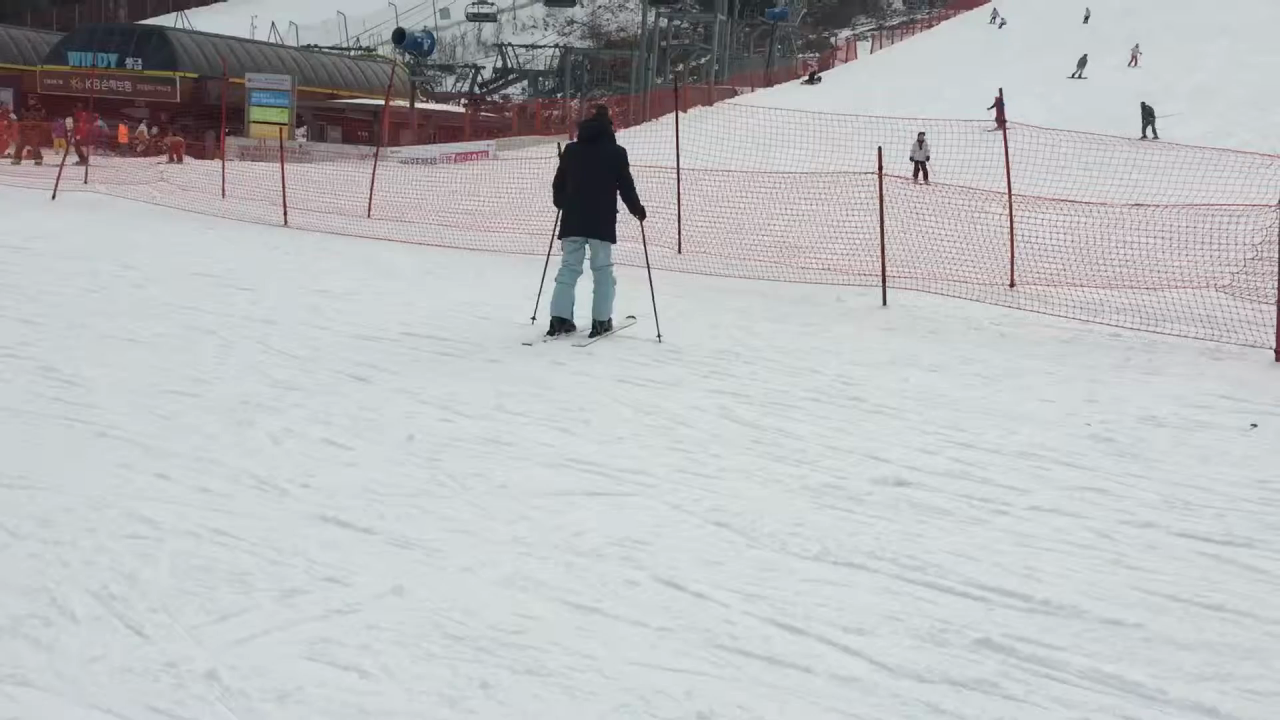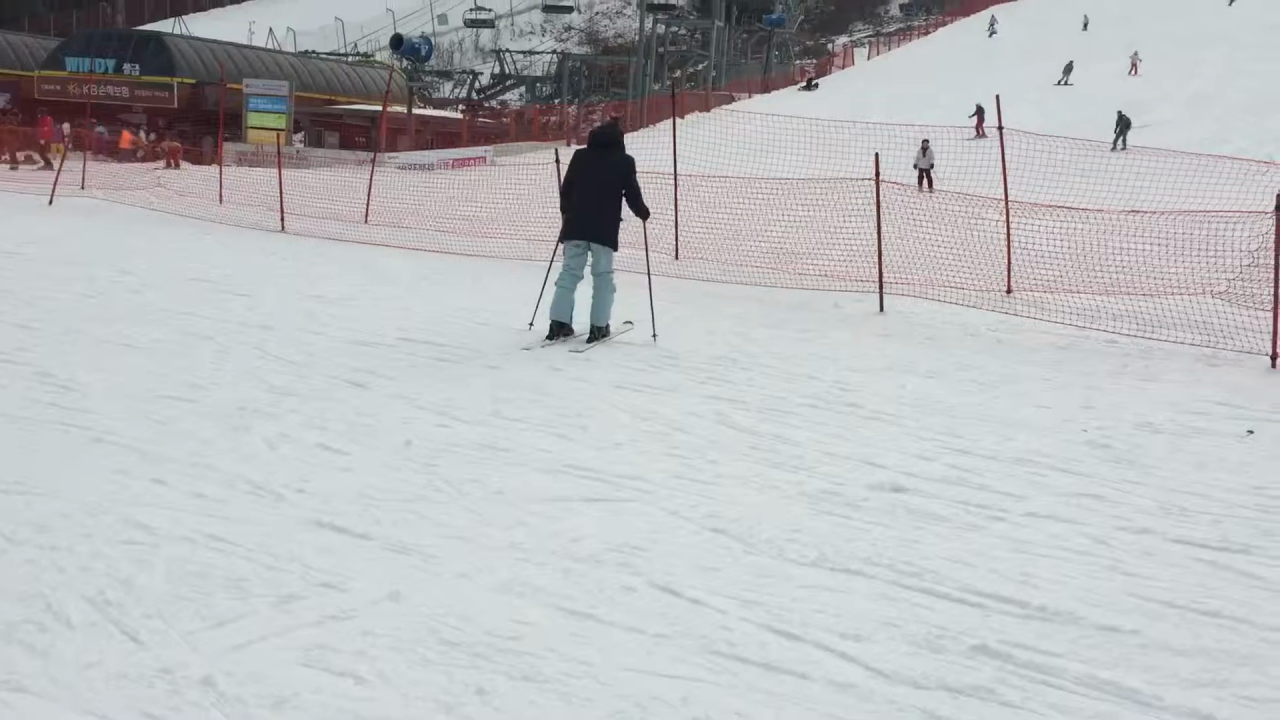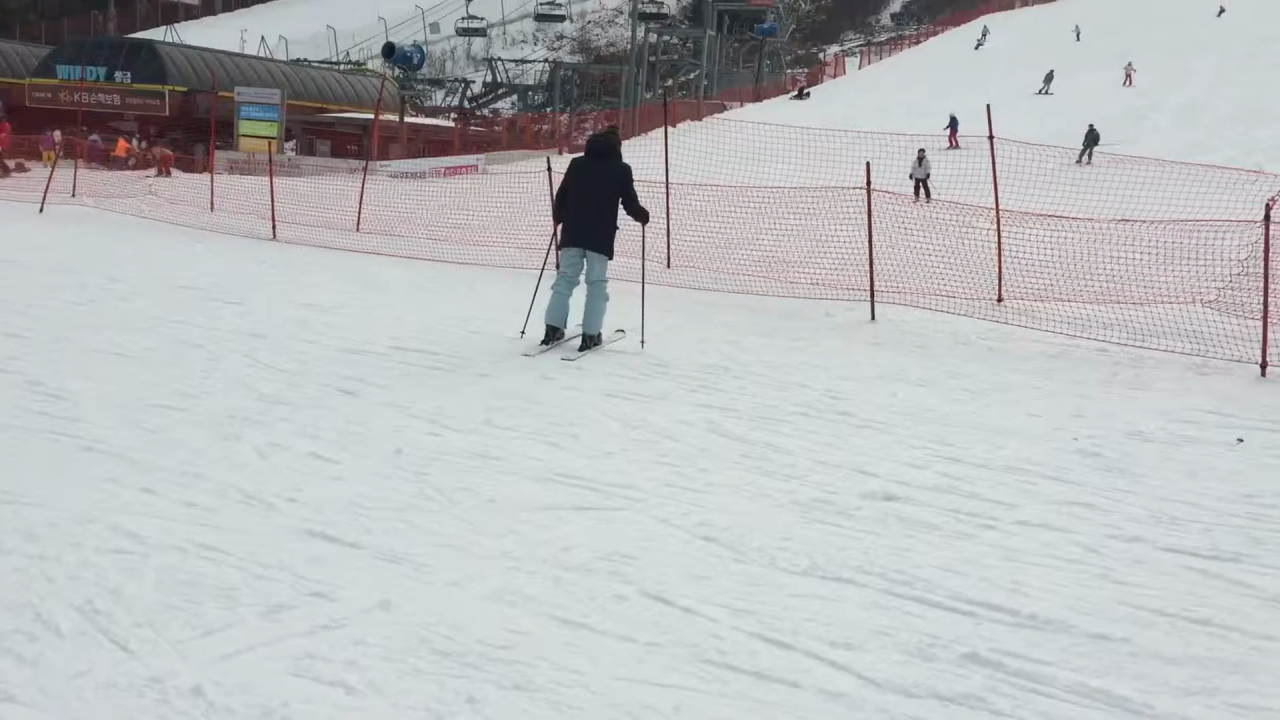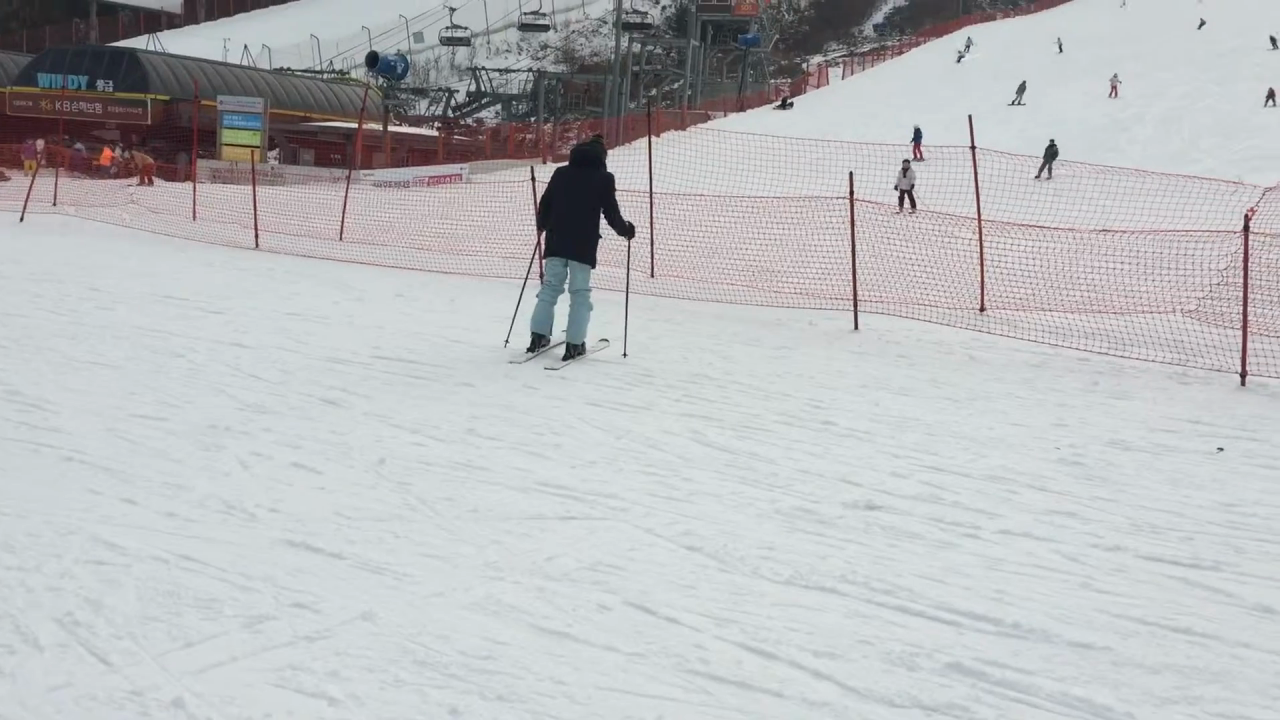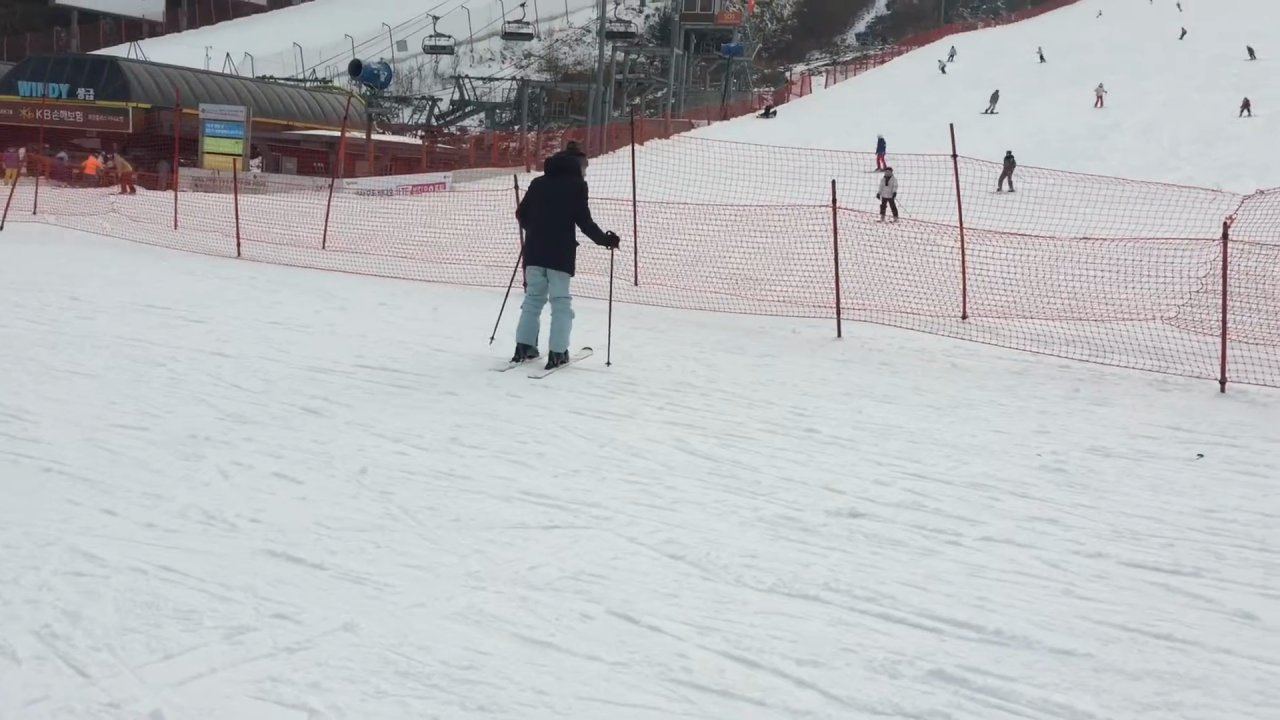
dt=0.2s
person 1, frame 1
left shoulder: (571, 149)
right shoulder: (616, 152)
left elbow: (559, 183)
right elbow: (625, 186)
left wrist: (562, 204)
right wrist: (637, 209)
left hip: (573, 219)
right hip: (602, 221)
left knee: (569, 268)
right knee: (602, 270)
left ankle: (560, 319)
right ankle: (601, 320)
person 1, frame 2
left shoulder: (580, 156)
right shoulder: (625, 161)
left elbow: (566, 188)
right elbow: (632, 193)
left wrist: (567, 212)
right wrist: (642, 212)
left hip: (577, 224)
right hip: (605, 227)
left knee: (569, 272)
right knee: (602, 276)
left ankle: (559, 323)
right ankle: (599, 326)
person 1, frame 3
left shoulder: (577, 164)
right shoulder: (622, 169)
left elbow: (562, 195)
right elbow: (630, 202)
left wrist: (558, 218)
right wrist: (642, 216)
left hip: (573, 232)
right hip: (601, 235)
left knee: (565, 278)
right knee: (596, 283)
left ankle: (553, 328)
right ankle: (590, 334)
person 1, frame 4
left shoulder: (561, 173)
right shoulder: (604, 178)
left elbow: (545, 203)
right elbow: (611, 212)
left wrist: (542, 224)
right wrist: (626, 230)
left hip: (556, 240)
right hip: (583, 243)
left knee: (550, 287)
right knee: (580, 292)
left ankle: (539, 335)
right ankle: (575, 344)
person 1, frame 5
left shoulder: (538, 182)
right shoulder: (577, 184)
left elbow: (521, 212)
right elbow: (583, 220)
right wrist: (605, 239)
left hip: (535, 249)
right hip: (560, 251)
left knee: (533, 297)
right knee: (560, 301)
left ankle: (524, 346)
right ankle: (557, 352)
